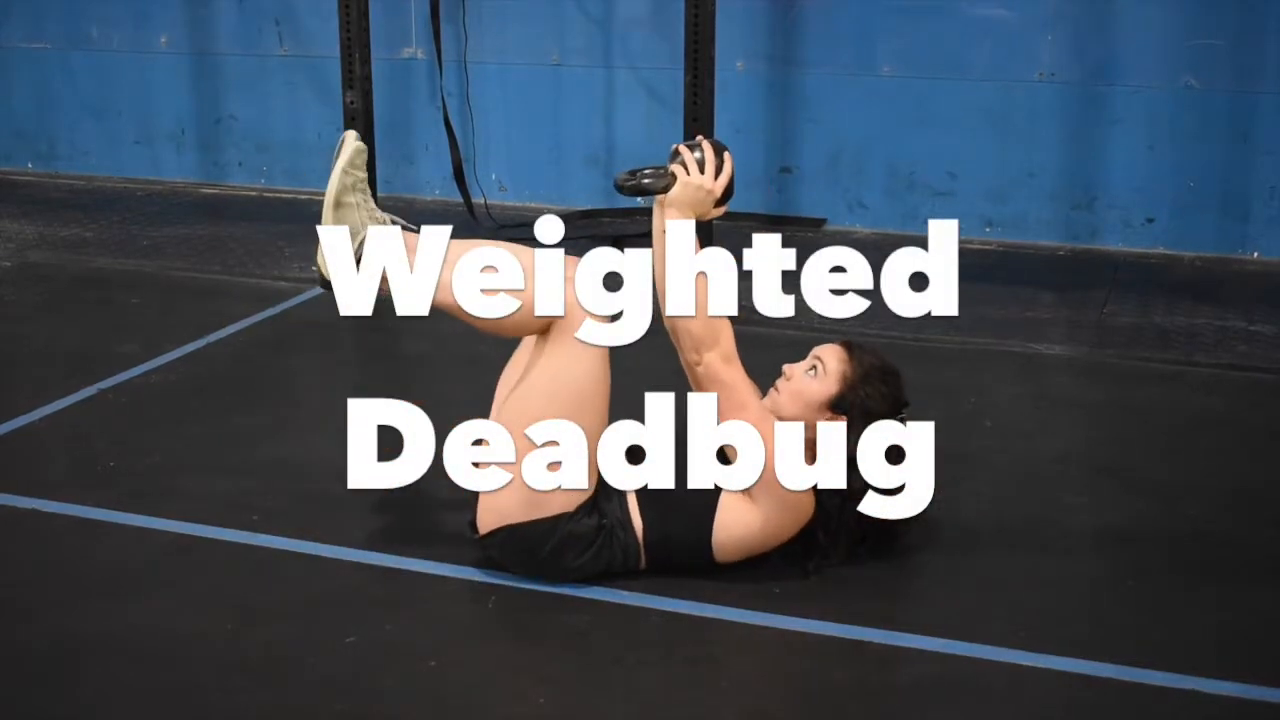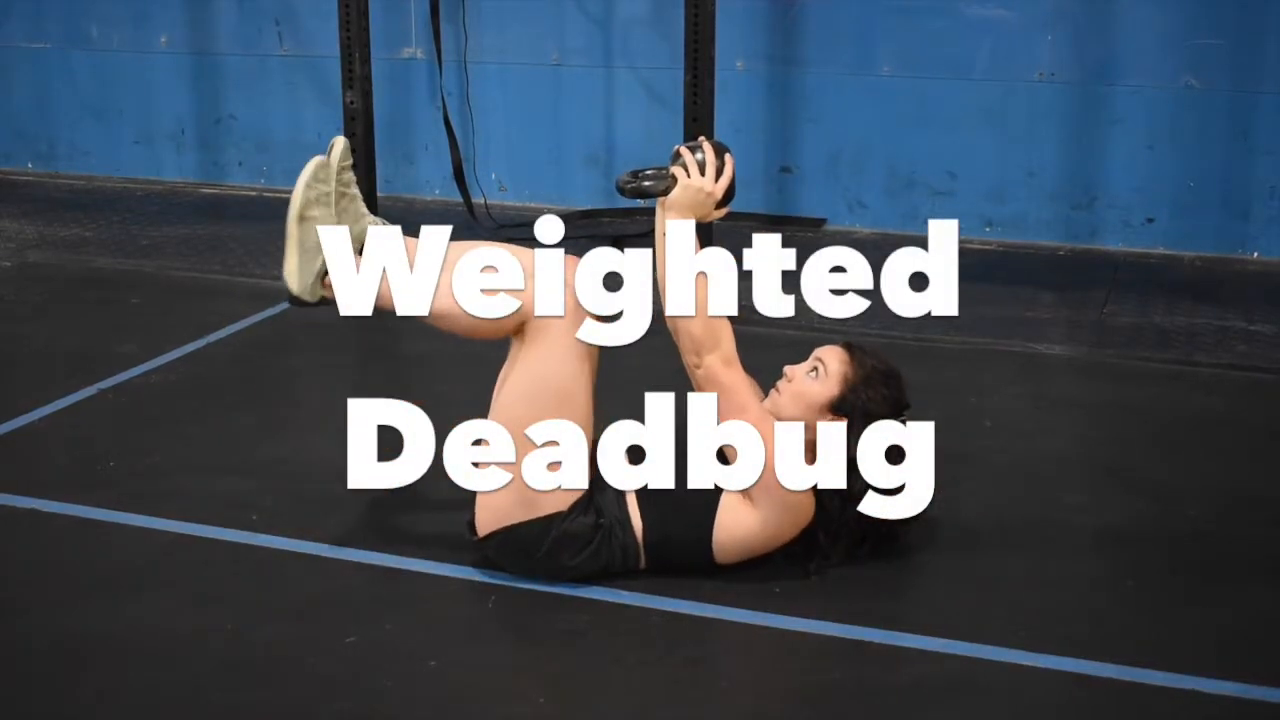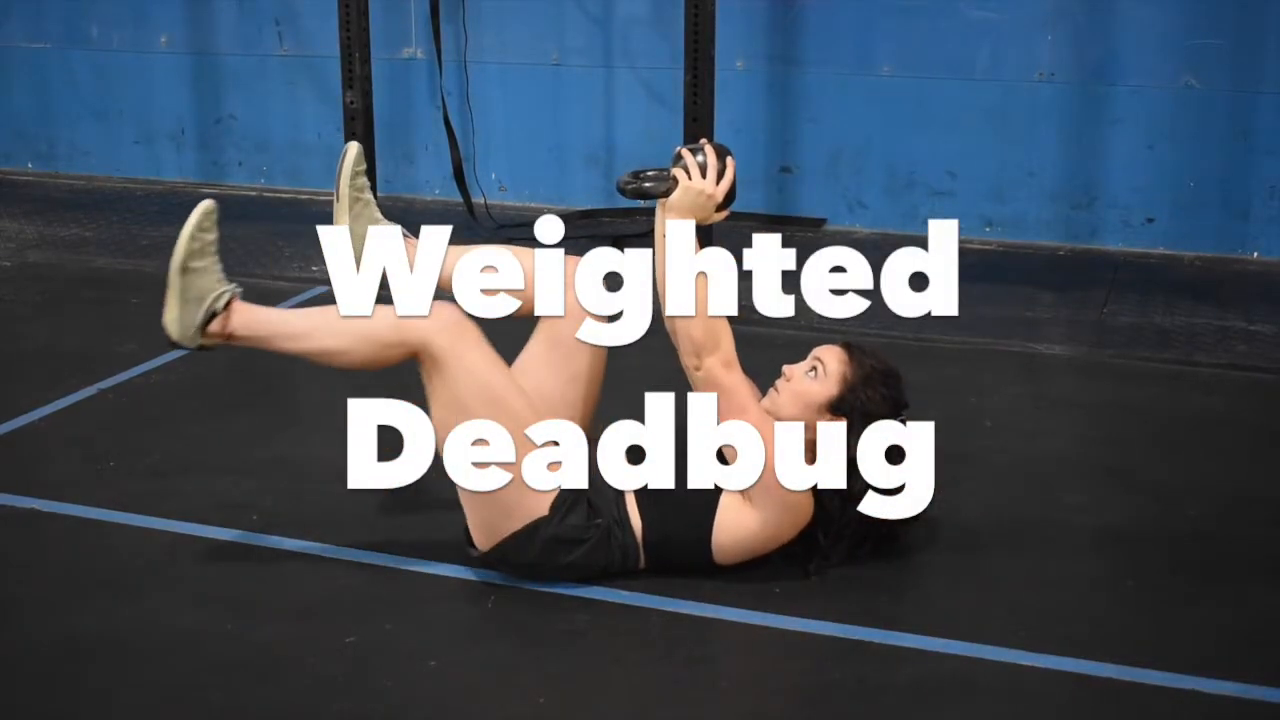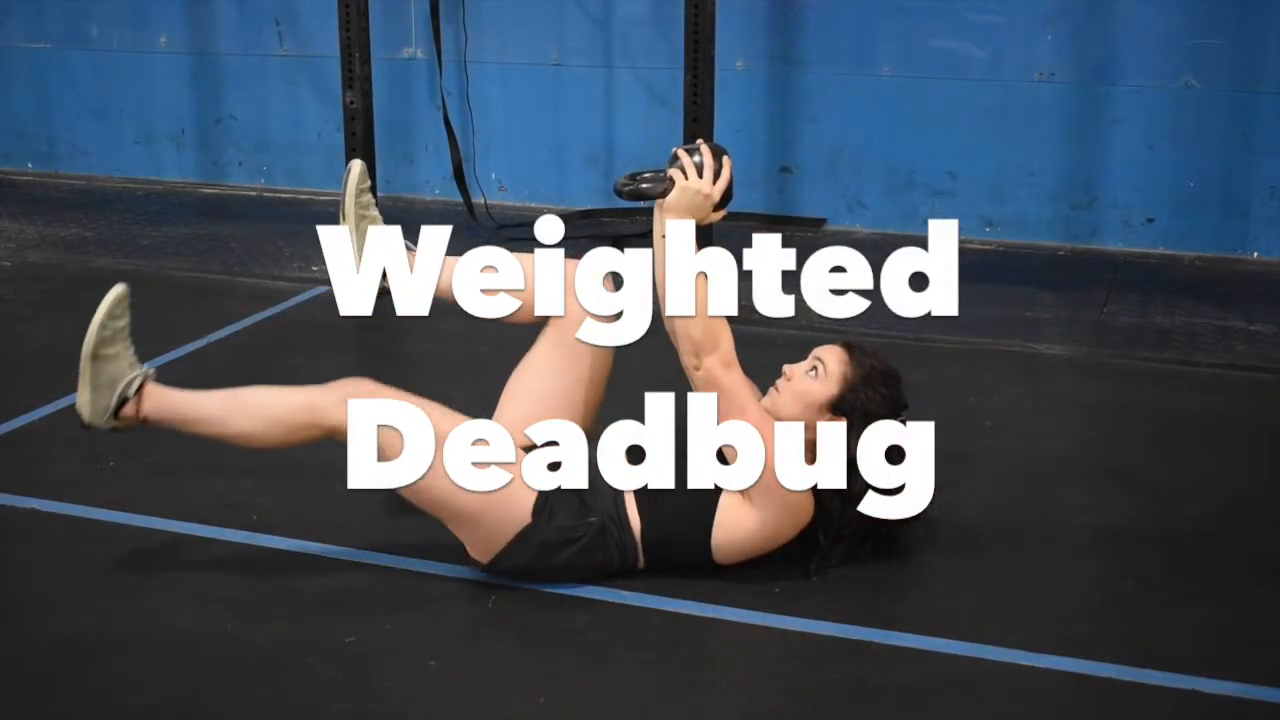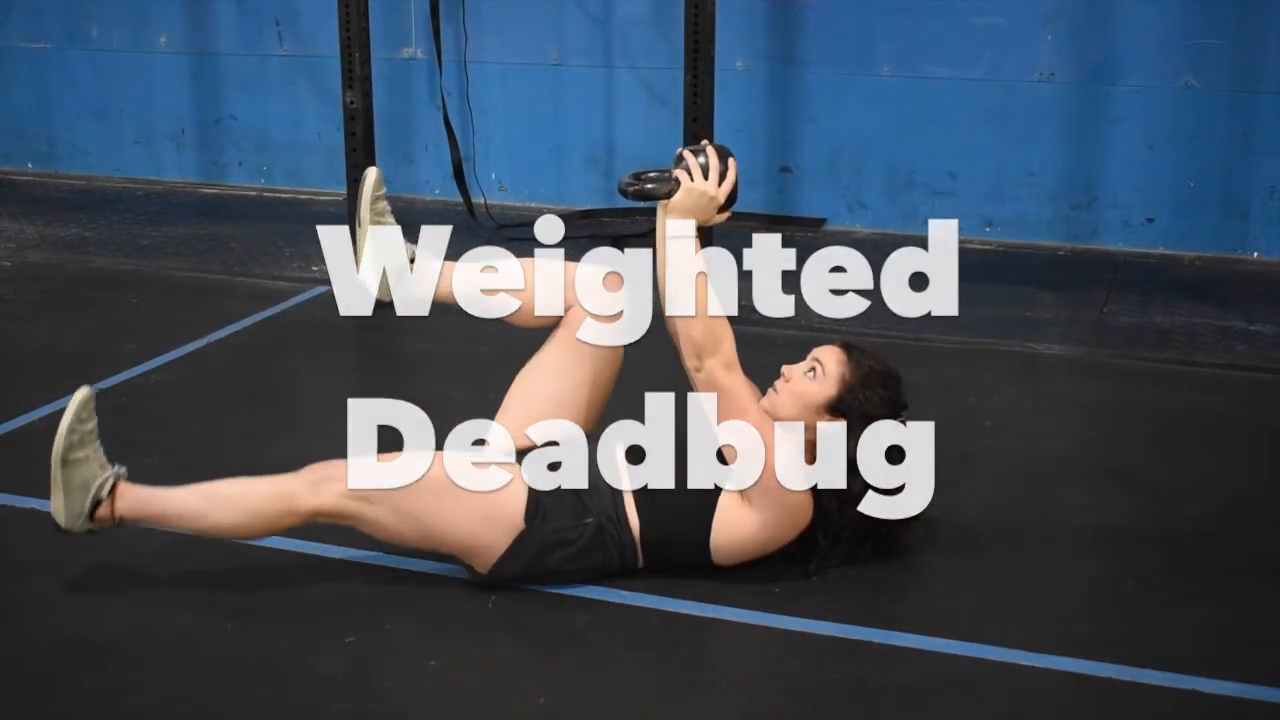
dt=0.3s
person 1, frame 1
left shoulder: (788, 493)
right shoulder: (772, 448)
left elbow: (707, 357)
right elbow: (695, 343)
left wrist: (679, 221)
right wrist: (669, 217)
left hip: (546, 533)
right hip: (553, 504)
left knee: (572, 295)
right knee: (571, 285)
person 1, frame 2
left shoulder: (787, 494)
right shoulder: (769, 453)
left elbow: (709, 362)
right elbow: (702, 350)
left wrist: (677, 221)
right wrist: (670, 219)
left hip: (551, 533)
right hip: (570, 498)
left knee: (543, 294)
right knee: (561, 279)
left ankle: (334, 276)
right ankle: (372, 251)
person 1, frame 3
left shoulder: (787, 496)
right shoulder: (768, 456)
left elbow: (708, 364)
right elbow: (711, 357)
left wrist: (680, 224)
right wrist: (679, 226)
left hip: (550, 532)
right hip: (564, 487)
left knee: (434, 325)
right knee: (584, 282)
left ankle: (220, 317)
right ankle: (393, 250)
person 1, frame 4
left shoulder: (785, 496)
right shoulder: (762, 445)
left elbow: (709, 362)
right elbow: (705, 358)
left wrist: (678, 223)
right wrist: (676, 226)
left hip: (546, 530)
right hip: (548, 477)
left knee: (348, 402)
left ankle: (137, 399)
person 1, frame 5
left shoulder: (784, 496)
right shoulder: (760, 447)
left elbow: (708, 363)
right elbow: (705, 352)
left wrist: (683, 227)
right wrist: (673, 223)
left hip: (544, 530)
right hip: (542, 474)
left knee: (322, 485)
right knee: (601, 293)
left ankle: (110, 498)
